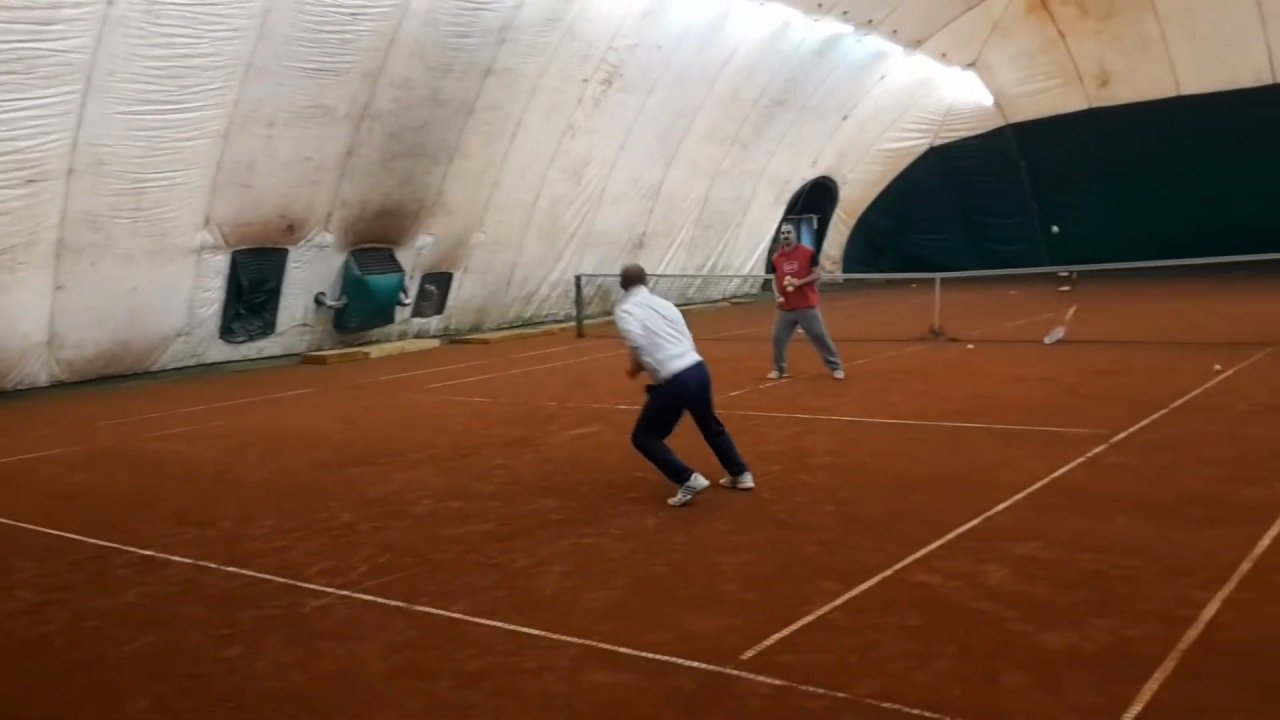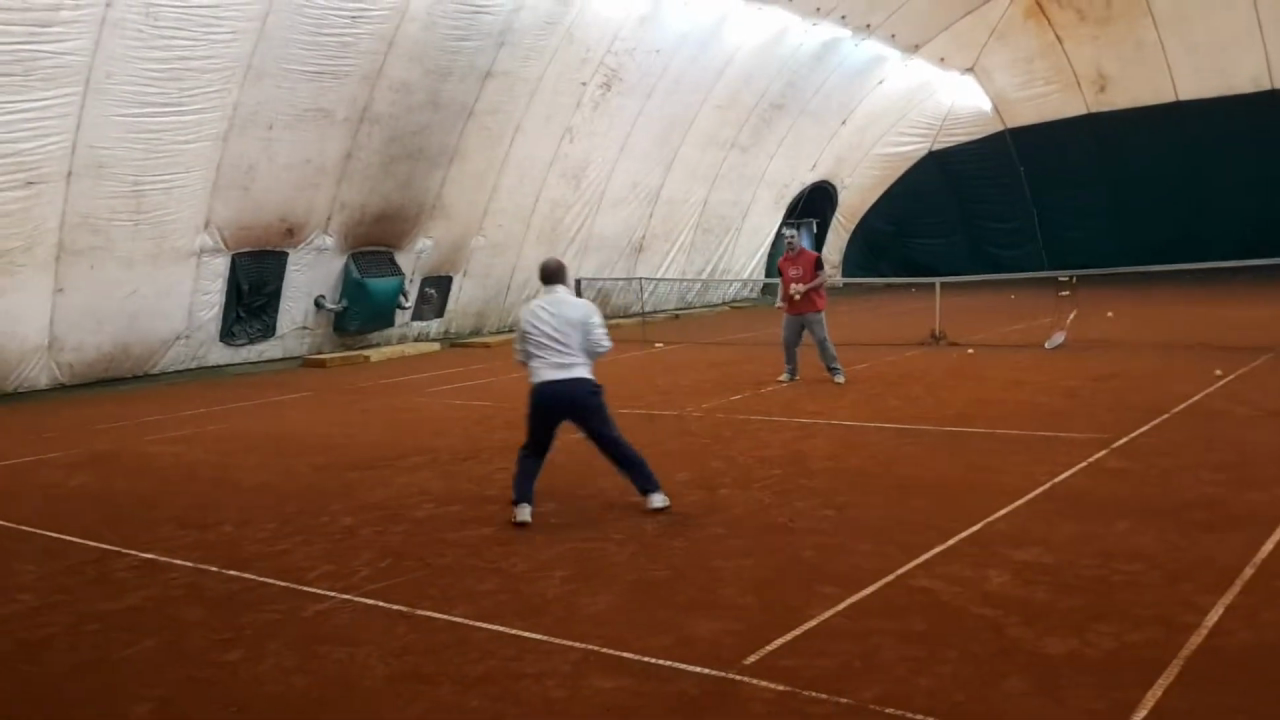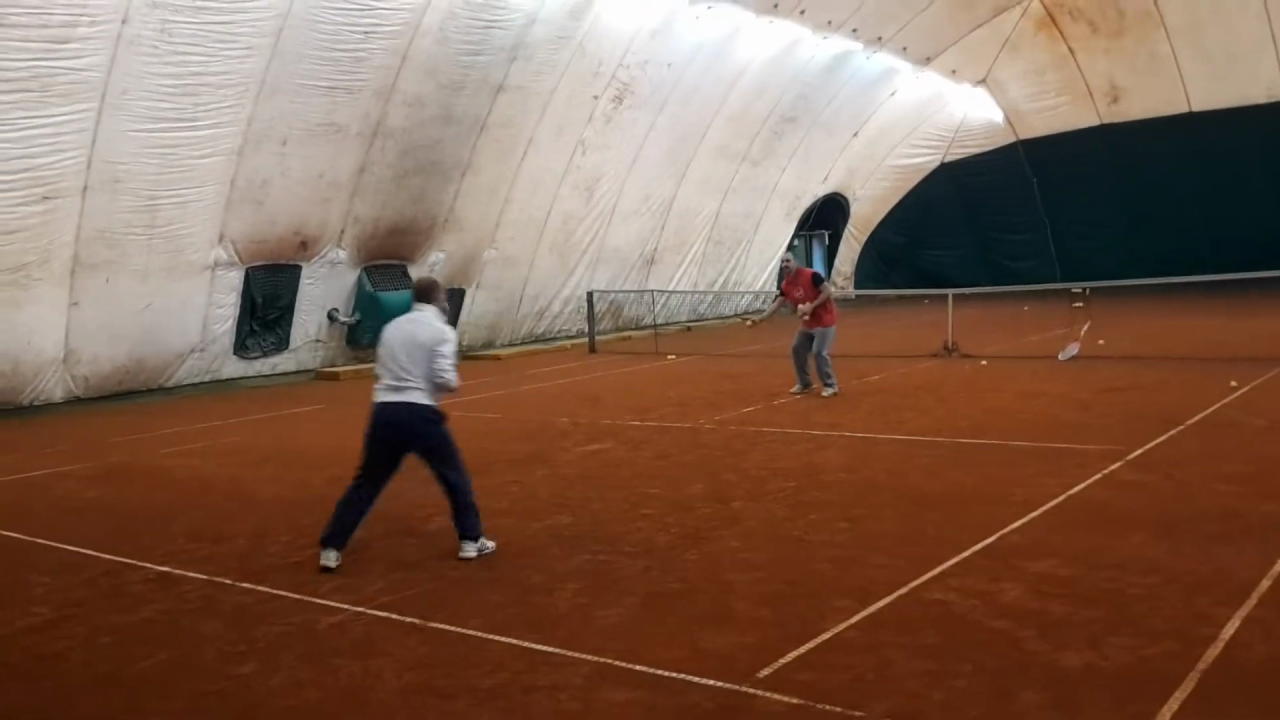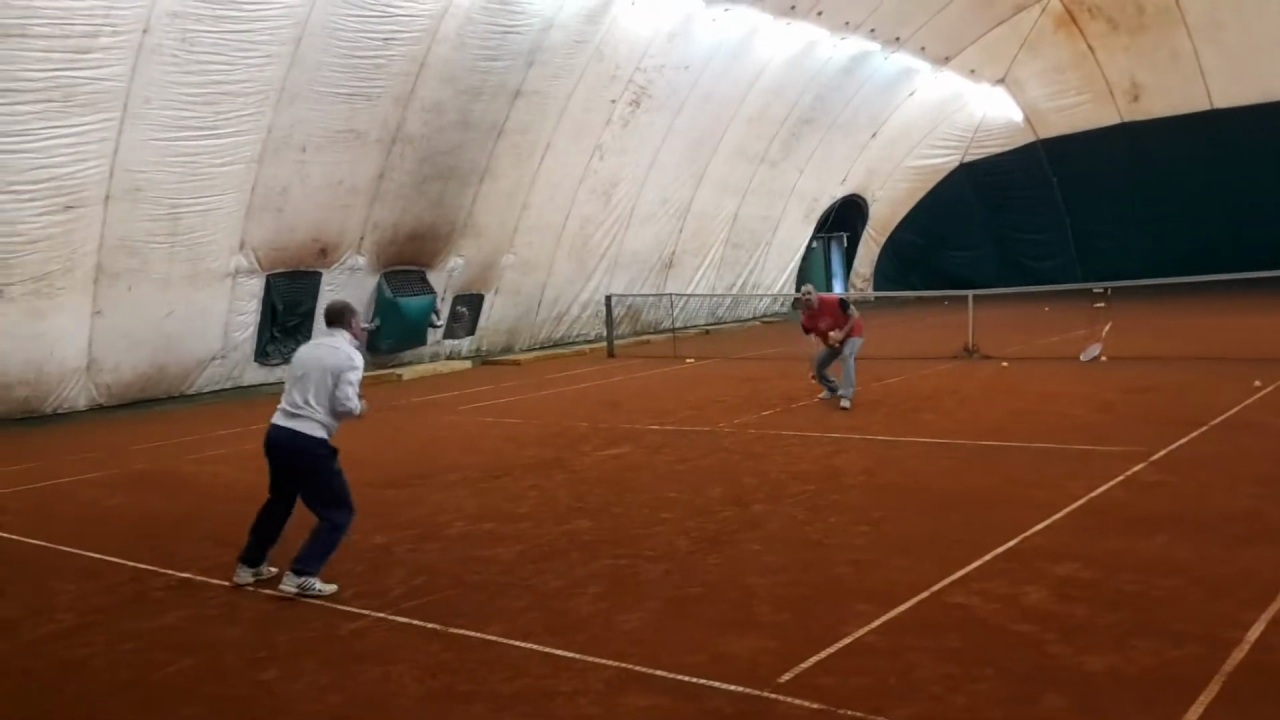
dt=0.5s
person 1, frame 1
left shoulder: (624, 310)
right shoulder: (665, 304)
left elbow: (635, 342)
left wrist: (636, 365)
left hip: (673, 381)
right hip: (698, 370)
left knee: (644, 437)
right knee: (711, 426)
left ankle: (688, 480)
right ankle: (740, 474)
person 1, frame 2
left shoulder: (527, 313)
right shoulder: (584, 307)
left elbow: (522, 357)
right elbow: (601, 346)
left hip: (544, 391)
right hip: (579, 386)
left knee: (534, 450)
right knee: (613, 443)
left ankle: (522, 506)
right ankle: (653, 493)
person 1, frame 3
left shoulder: (391, 327)
right shoulder: (441, 331)
right elbow: (444, 378)
right wrist: (453, 383)
left hip: (384, 412)
right hip: (419, 413)
left knee: (366, 482)
right knee: (455, 479)
left ankle: (331, 549)
right ankle: (471, 540)
person 1, frame 4
left shoulder: (304, 351)
right shoulder: (350, 356)
right elbow: (344, 405)
right wrist: (359, 407)
left hip: (278, 434)
right hip: (308, 443)
left knee: (279, 502)
right knee: (338, 513)
left ankle: (249, 566)
right ankle: (300, 576)
